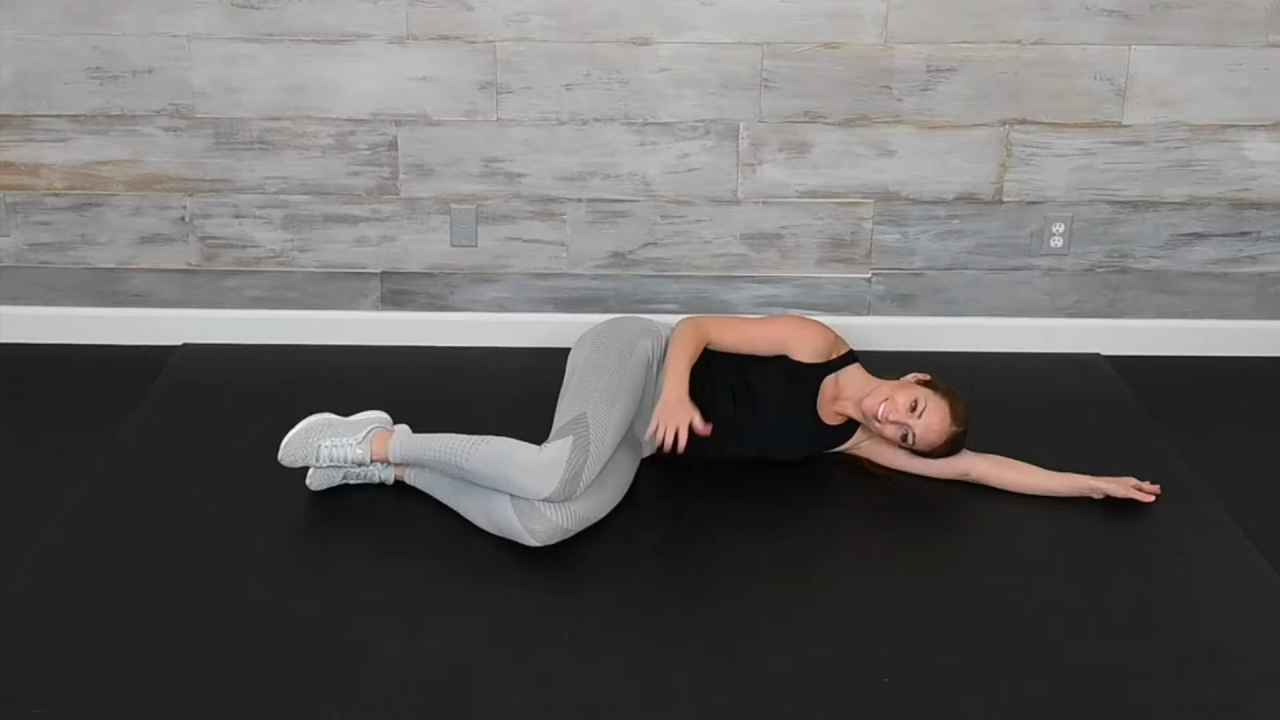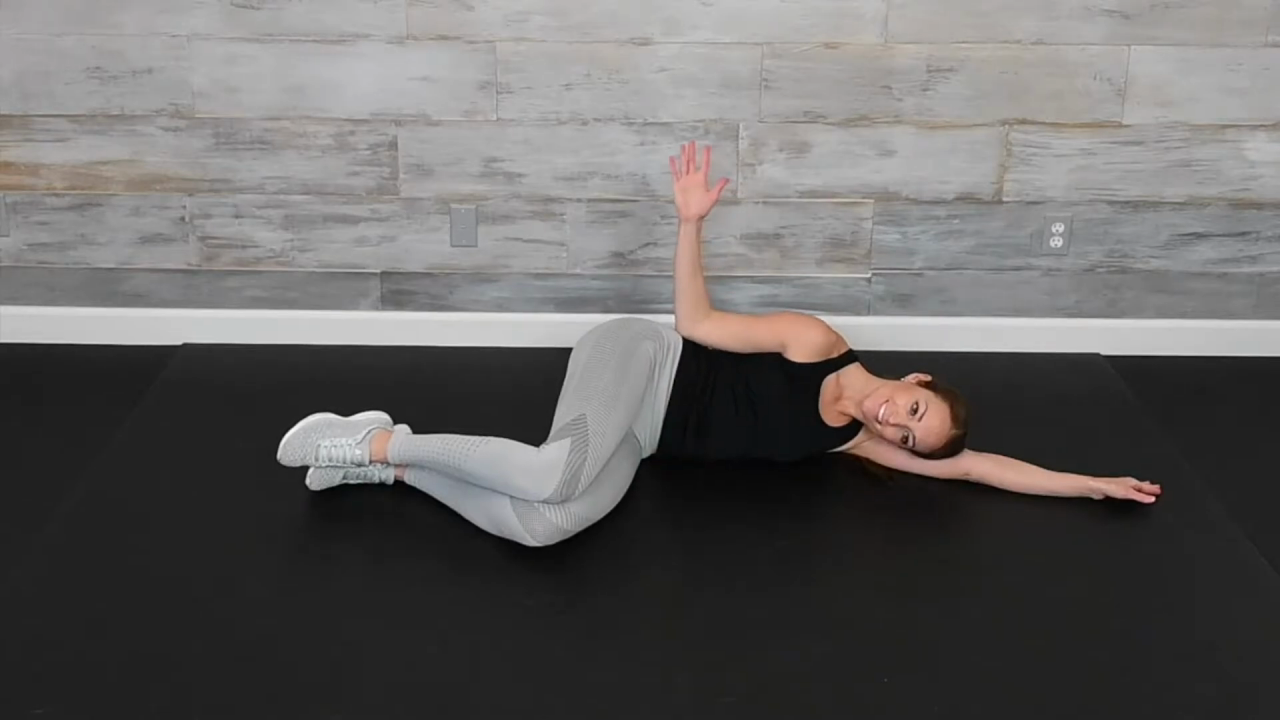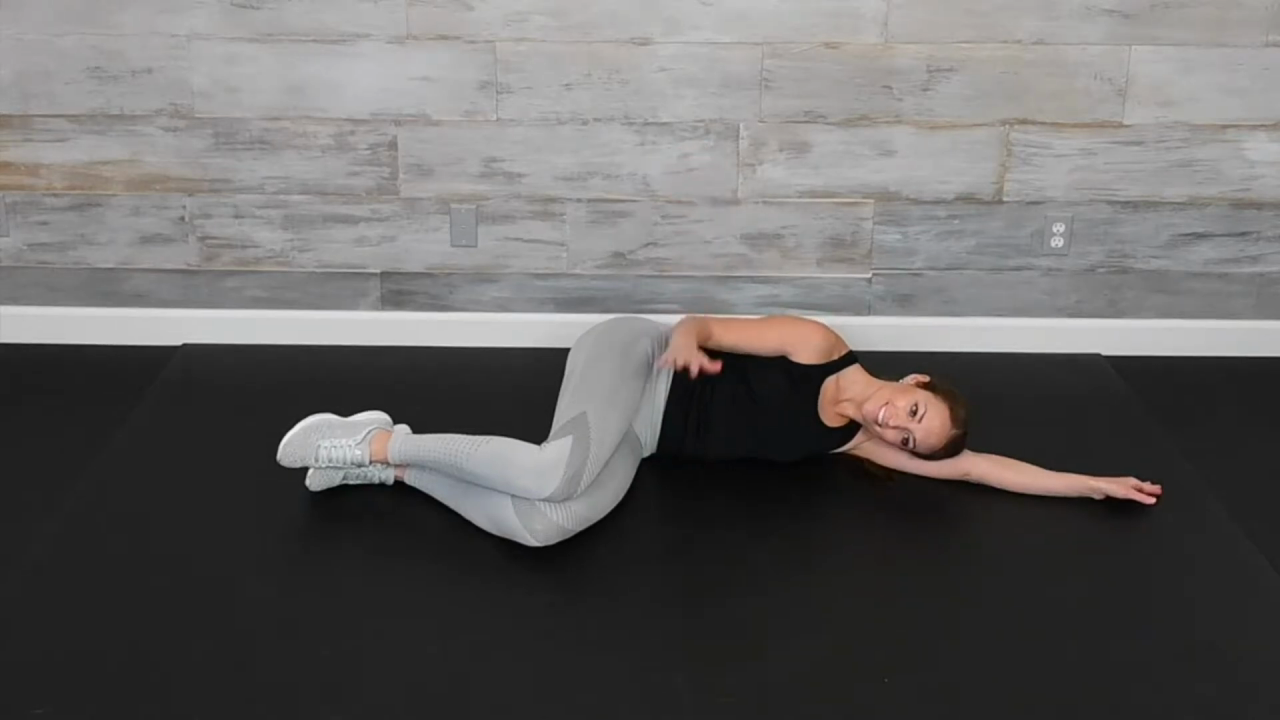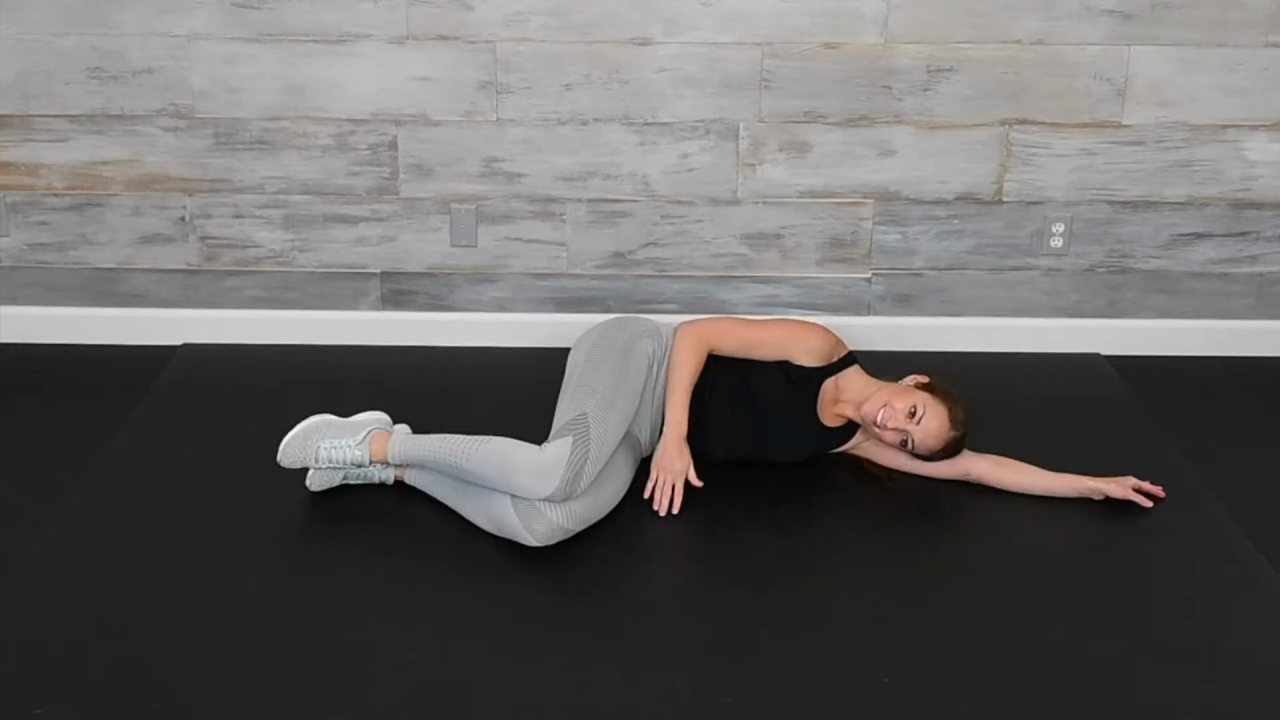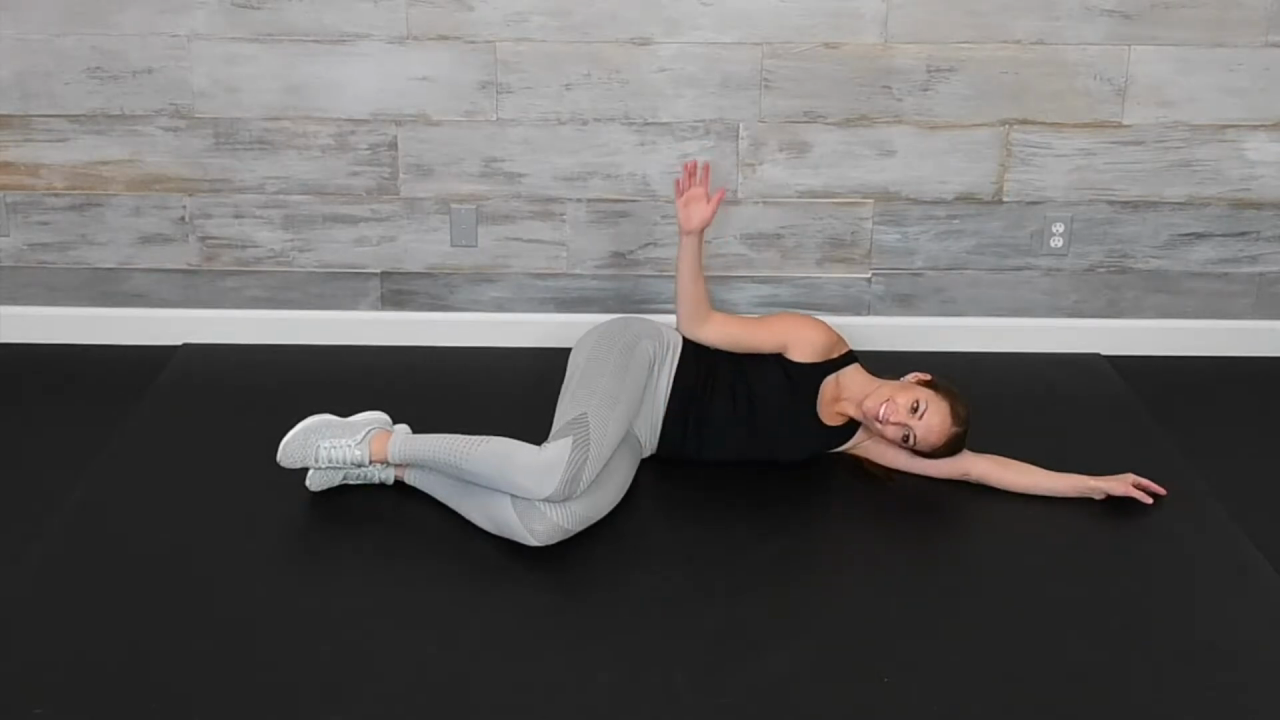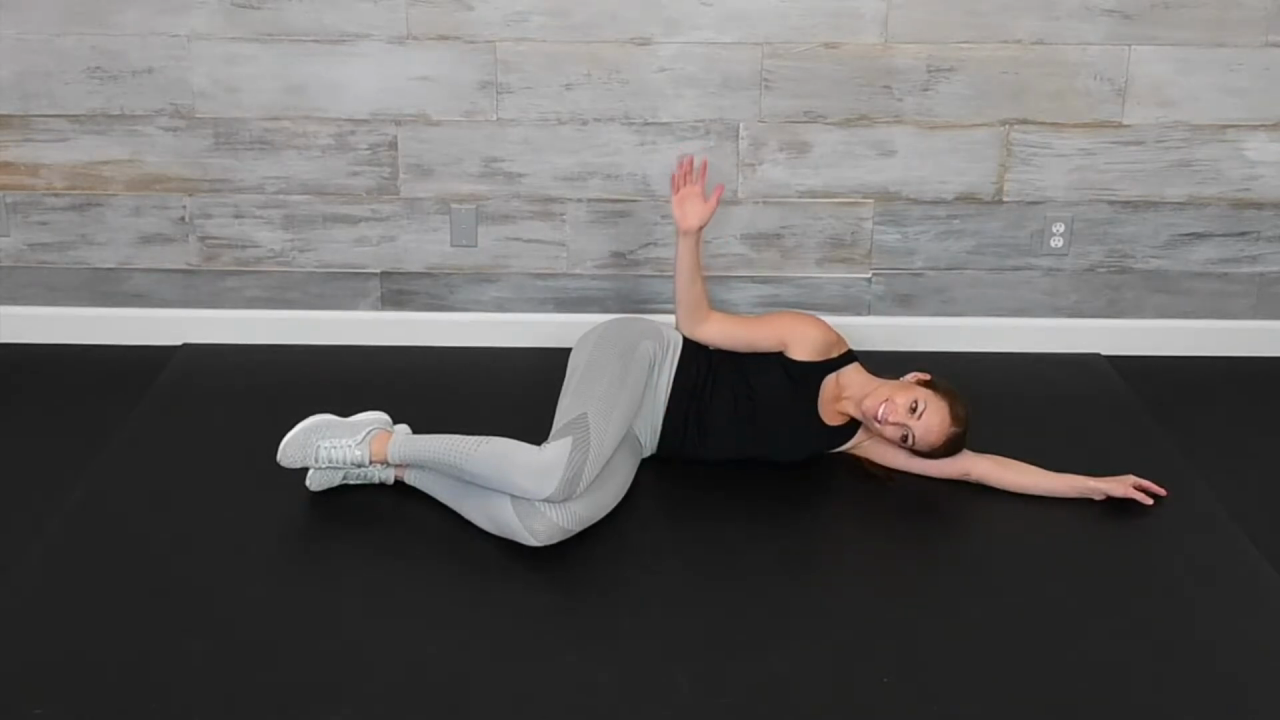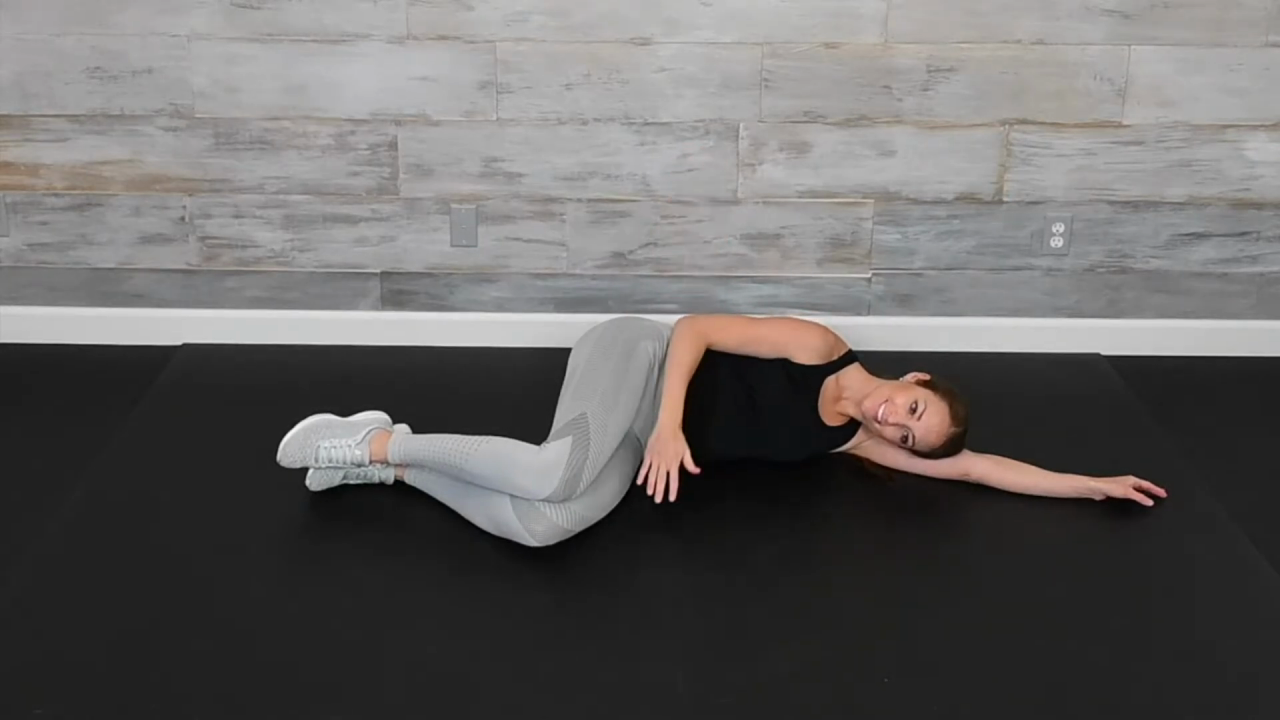
dt=0.7s
person 1, frame 1
left shoulder: (854, 439)
right shoulder: (818, 344)
left elbow: (974, 465)
right elbow: (699, 327)
left wrist: (1090, 480)
right wrist: (678, 386)
left hip: (643, 447)
right hip: (637, 355)
left knee: (546, 523)
right knee: (558, 476)
left ankle: (390, 455)
right ankle: (373, 441)
person 1, frame 2
left shoulder: (854, 441)
right shoulder: (816, 344)
left elbow: (978, 464)
right elbow: (695, 323)
left wrist: (1092, 484)
right wrist: (691, 221)
left hip: (646, 443)
right hip: (634, 362)
left knee: (544, 524)
right knee: (556, 482)
left ankle: (389, 460)
right ankle: (378, 442)
person 1, frame 3
left shoulder: (857, 442)
right shoulder: (818, 344)
left elbow: (975, 465)
right elbow: (700, 326)
left wrist: (1092, 483)
right wrist: (683, 344)
left hip: (645, 442)
right hip: (632, 356)
left knee: (548, 525)
right knee: (559, 477)
left ankle: (388, 458)
right ankle: (372, 440)
person 1, frame 4
left shoulder: (854, 440)
right shoulder: (818, 347)
left elbow: (973, 466)
right elbow: (696, 333)
left wrist: (1092, 483)
right wrist: (676, 436)
left hip: (640, 446)
right hip: (636, 359)
left knee: (548, 523)
right knee: (558, 479)
left ankle: (391, 457)
right ankle: (375, 441)
person 1, frame 5
left shoulder: (854, 441)
right shoulder: (817, 344)
left elbow: (977, 465)
right elbow: (695, 323)
left wrist: (1091, 483)
right wrist: (691, 234)
left hip: (645, 446)
right hip: (636, 364)
left knee: (546, 524)
right knee: (556, 476)
left ankle: (390, 462)
right ankle: (374, 441)
person 1, frame 6
left shoulder: (854, 440)
right shoulder: (817, 343)
left elbow: (976, 466)
right elbow: (696, 324)
left wrist: (1091, 484)
right wrist: (690, 234)
left hip: (646, 444)
right hip: (637, 361)
left knee: (546, 524)
right knee: (556, 477)
left ankle: (386, 462)
right ankle: (379, 440)
person 1, frame 7
left shoulder: (856, 441)
right shoulder: (817, 347)
left elbow: (974, 465)
right elbow: (694, 328)
left wrist: (1093, 483)
right wrist: (671, 425)
left hip: (650, 441)
right hip: (637, 358)
left knee: (547, 525)
right knee: (558, 478)
left ankle: (388, 458)
right ankle: (374, 440)
